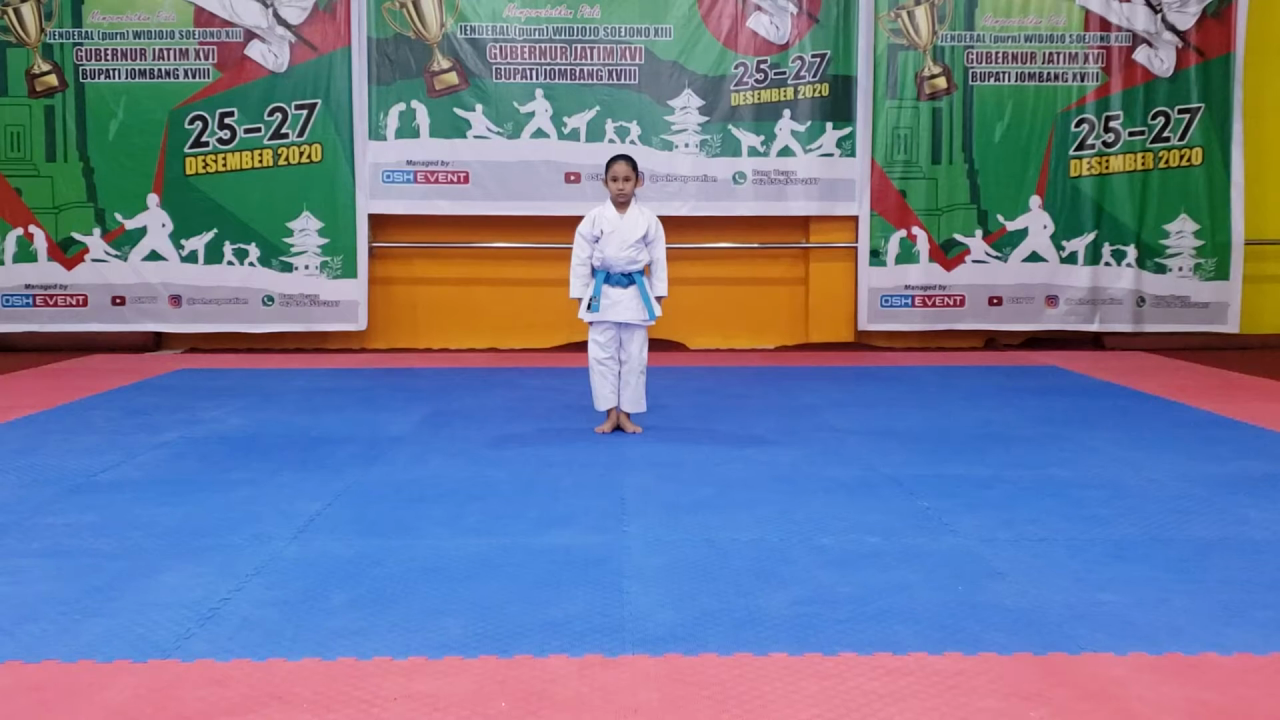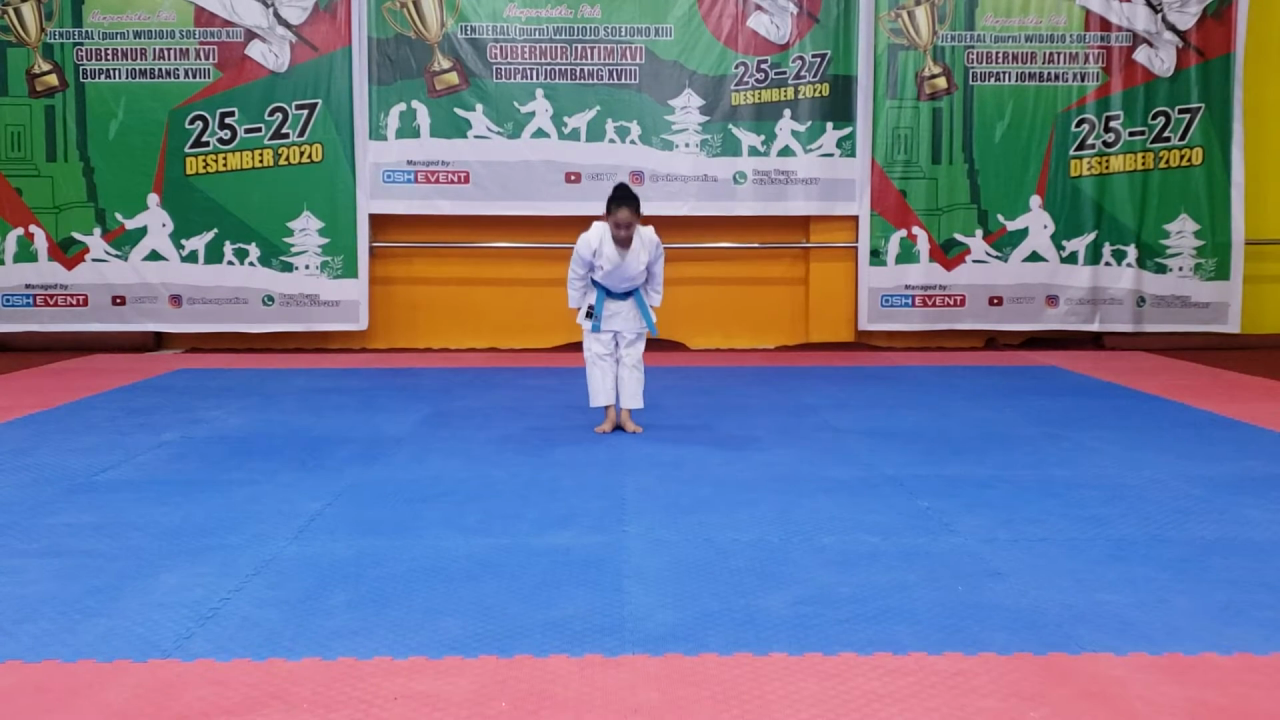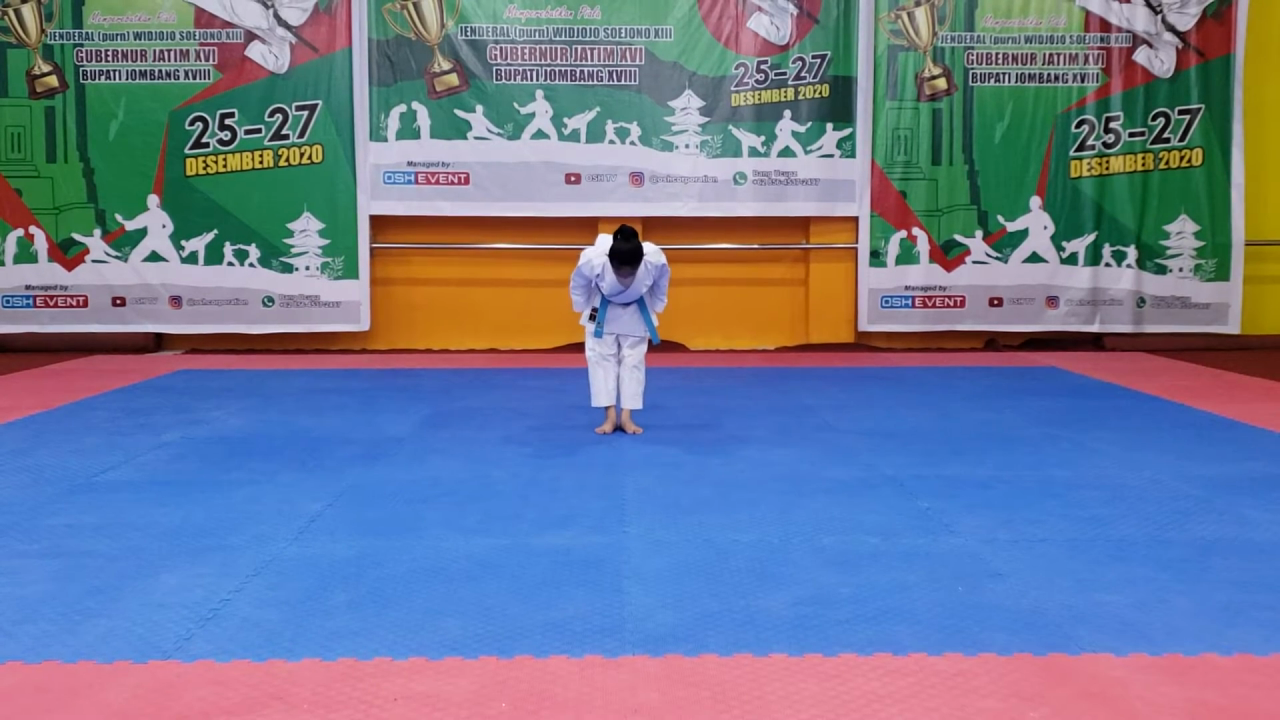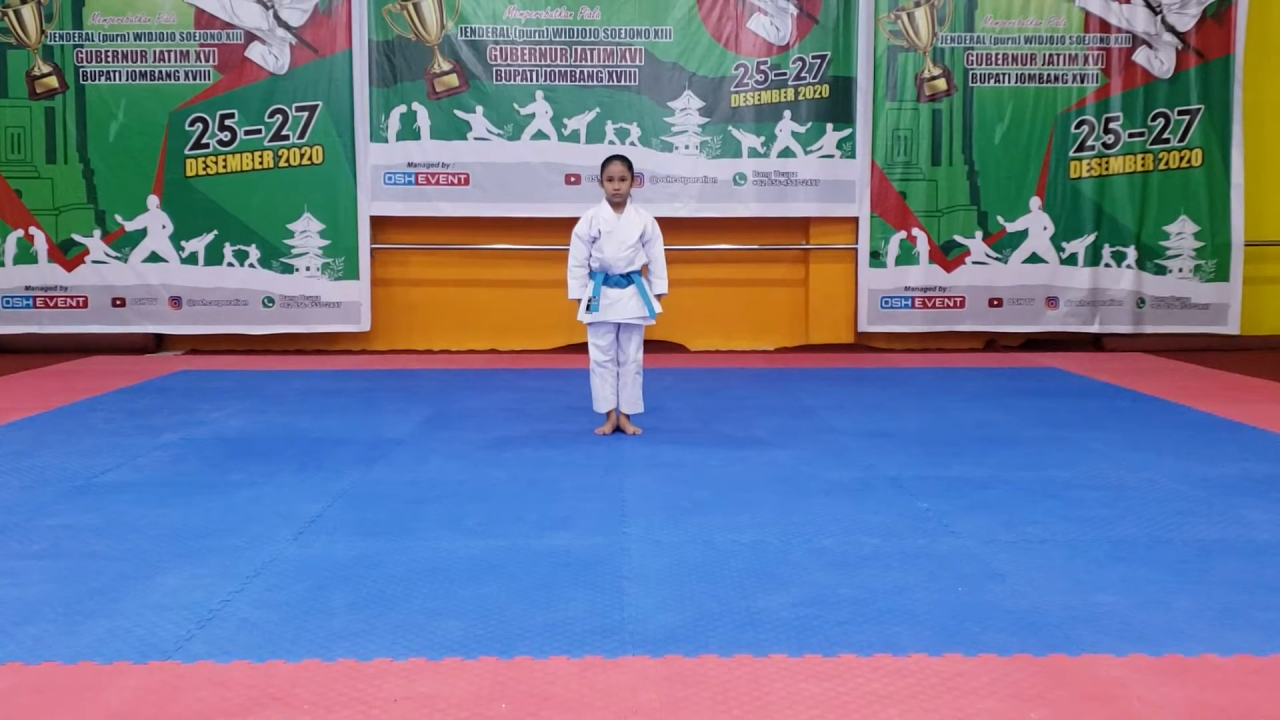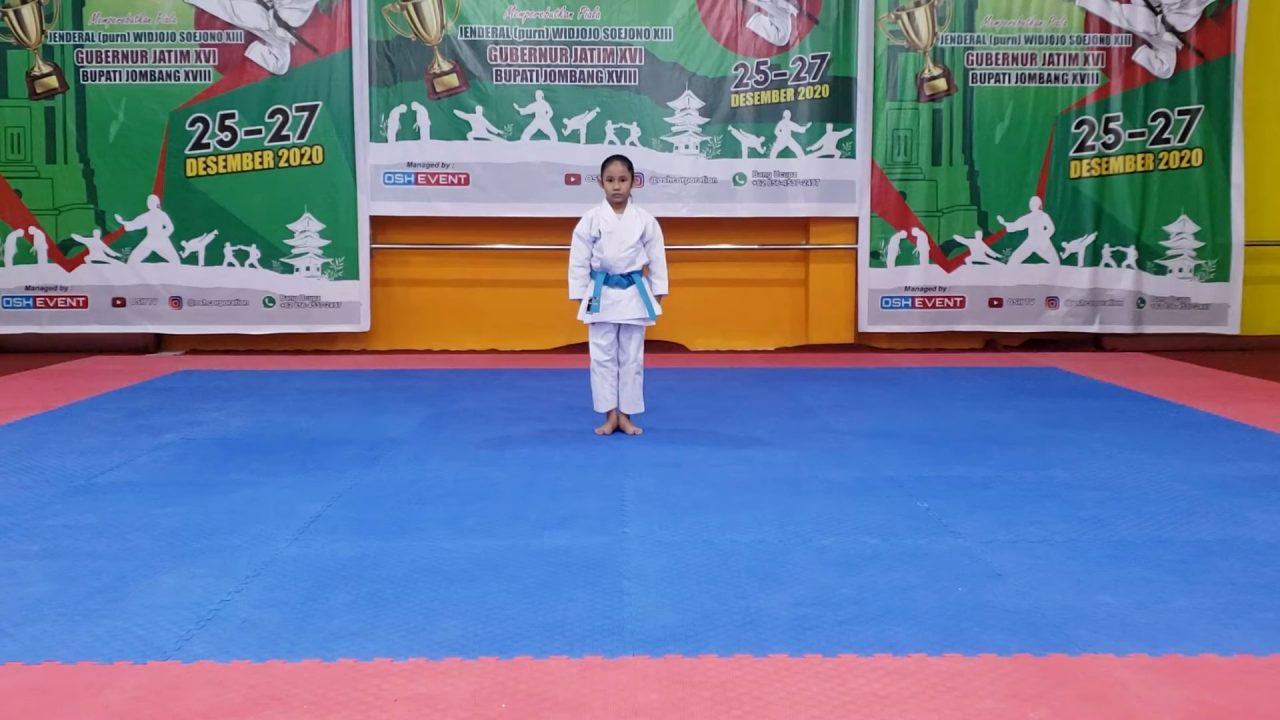
dt=1s
person 1, frame 1
left shoulder: (648, 220)
right shoulder: (594, 219)
left elbow: (658, 261)
right elbow: (581, 261)
left wrist: (657, 300)
right wrist: (582, 300)
left hip: (636, 295)
right hip: (603, 294)
left knee: (634, 357)
right knee: (602, 355)
left ankle: (626, 414)
right ankle: (610, 414)
person 1, frame 2
left shoulder: (650, 241)
right shoulder: (591, 240)
left elbow: (655, 279)
right elbow: (576, 277)
left wrist: (650, 308)
right wrist: (582, 309)
left hip: (633, 306)
right hip: (599, 306)
left knee: (631, 358)
right knee: (599, 356)
left ankle: (626, 414)
right ankle: (610, 414)
person 1, frame 3
left shoulder: (655, 260)
right shoulder: (592, 261)
left elbow: (660, 287)
right elbow: (578, 285)
left wrist: (652, 311)
right wrist: (589, 312)
left hip: (636, 311)
right hip: (603, 310)
left knee: (633, 359)
right knee: (601, 357)
left ankle: (626, 415)
right ankle: (610, 415)
person 1, frame 4
left shoulder: (644, 220)
right shoulder: (590, 220)
left elbow: (656, 259)
right elbow: (578, 262)
left wrist: (656, 297)
right wrist: (581, 299)
left hip: (634, 295)
right hip: (600, 295)
left knee: (631, 358)
right knee: (602, 357)
left ankle: (625, 416)
right ankle: (610, 416)
person 1, frame 5
left shoulder: (645, 220)
right shoulder: (591, 220)
left elbow: (656, 260)
right elbow: (579, 262)
left wrist: (657, 296)
right wrist: (582, 299)
left hip: (634, 295)
right hip: (601, 295)
left knee: (631, 358)
right knee: (602, 357)
left ankle: (626, 416)
right ankle: (610, 416)
